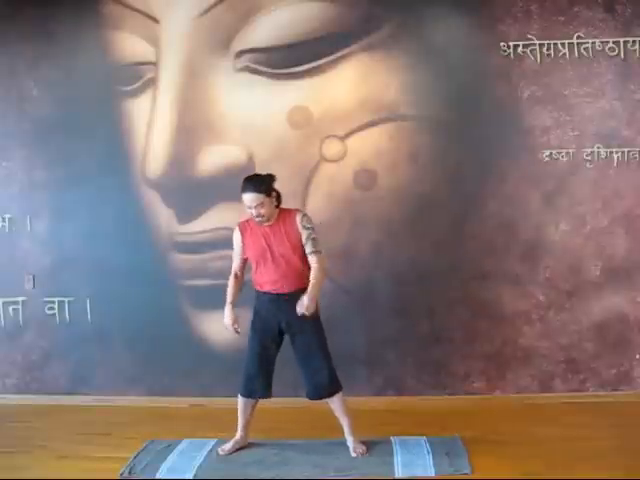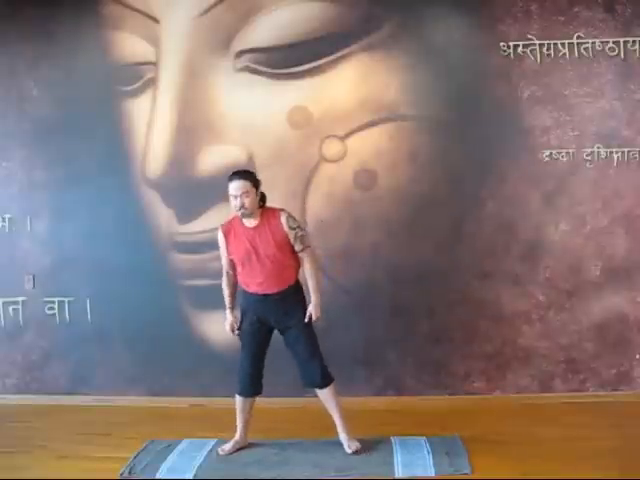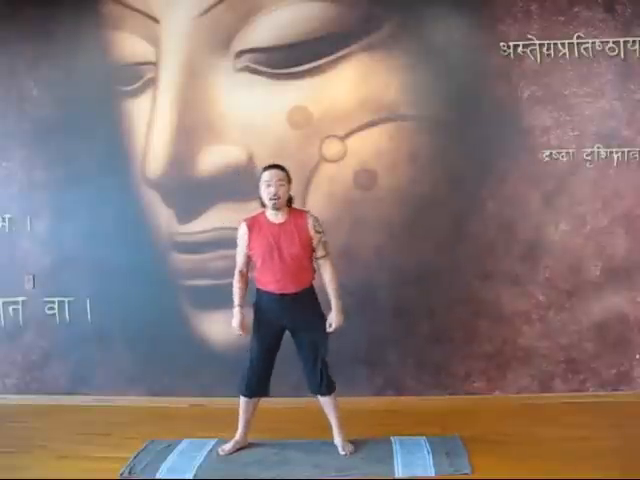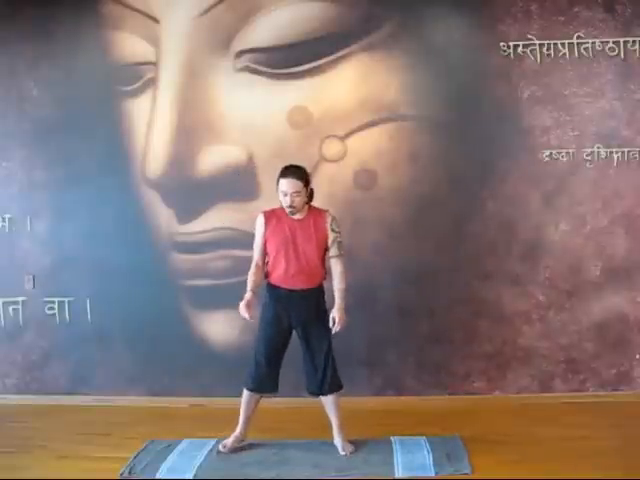
dt=0.3s
person 1, frame 1
left shoulder: (298, 220)
right shoulder: (242, 231)
left elbow: (316, 262)
right elbow: (236, 272)
left wrist: (311, 295)
right wrist: (229, 307)
left hip: (298, 304)
right hip: (265, 307)
left knee: (321, 371)
right knee: (253, 372)
left ankle: (349, 434)
right ankle: (241, 435)
person 1, frame 2
left shoulder: (282, 220)
right shoulder: (226, 232)
left elbow: (306, 257)
right elbow: (229, 273)
left wrist: (315, 298)
right wrist: (229, 309)
left hip: (290, 301)
right hip: (252, 305)
left knee: (313, 365)
right knee: (247, 370)
left ankle: (342, 430)
right ankle: (240, 435)
person 1, frame 3
left shoulder: (308, 221)
right shoulder: (249, 227)
left elbow: (325, 265)
right elbow: (241, 271)
left wrist: (336, 307)
right wrist: (237, 309)
left hip: (304, 303)
right hip: (268, 304)
left knee: (319, 369)
right knee: (255, 371)
left ankle: (338, 434)
right ankle: (241, 435)
person 1, frame 4
left shoulder: (326, 220)
right shoulder: (266, 219)
left elbow: (337, 265)
right elbow: (258, 263)
left wrist: (339, 305)
right wrist: (249, 294)
left hip: (312, 300)
right hip: (277, 300)
left knee: (323, 367)
right knee: (261, 366)
left ankle: (338, 434)
right ankle: (240, 432)
